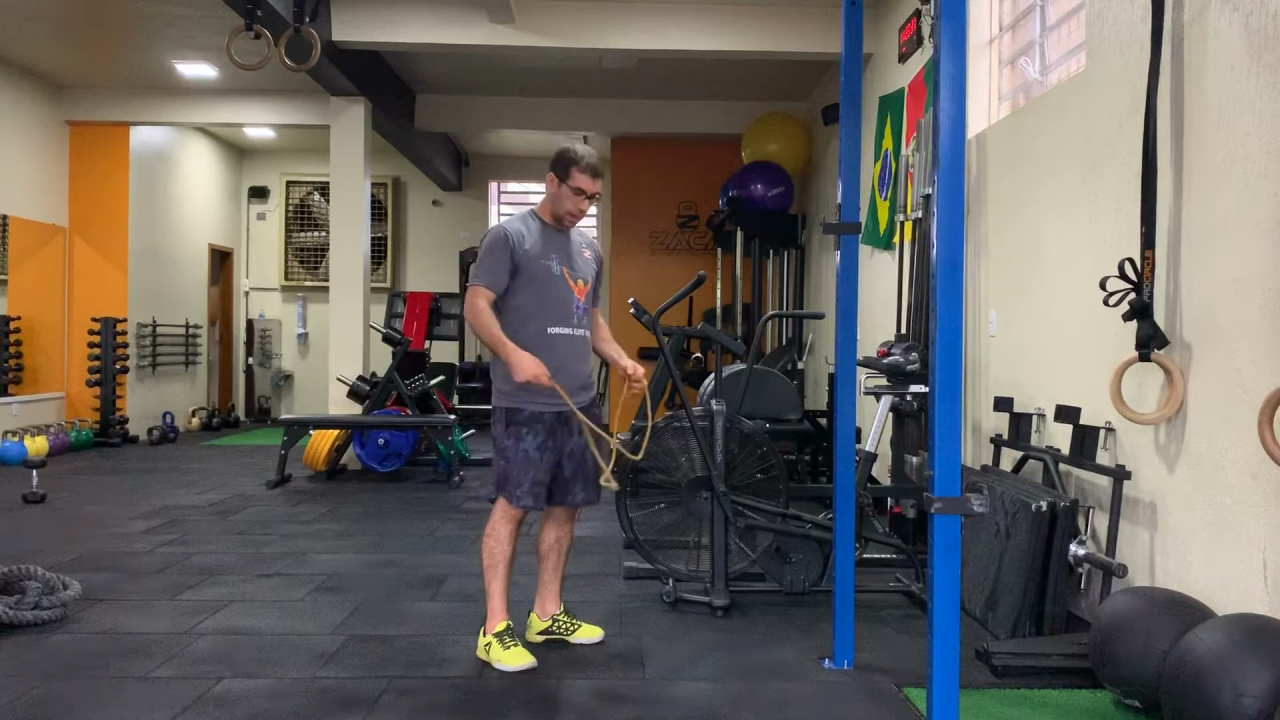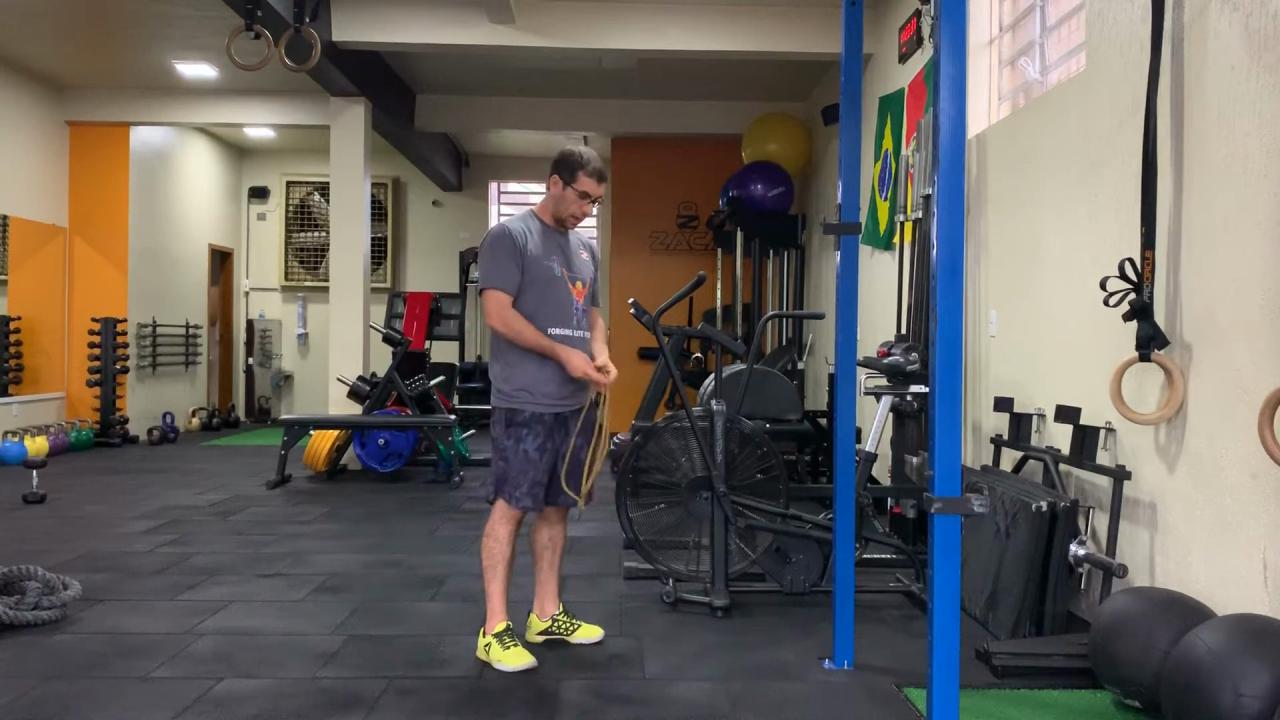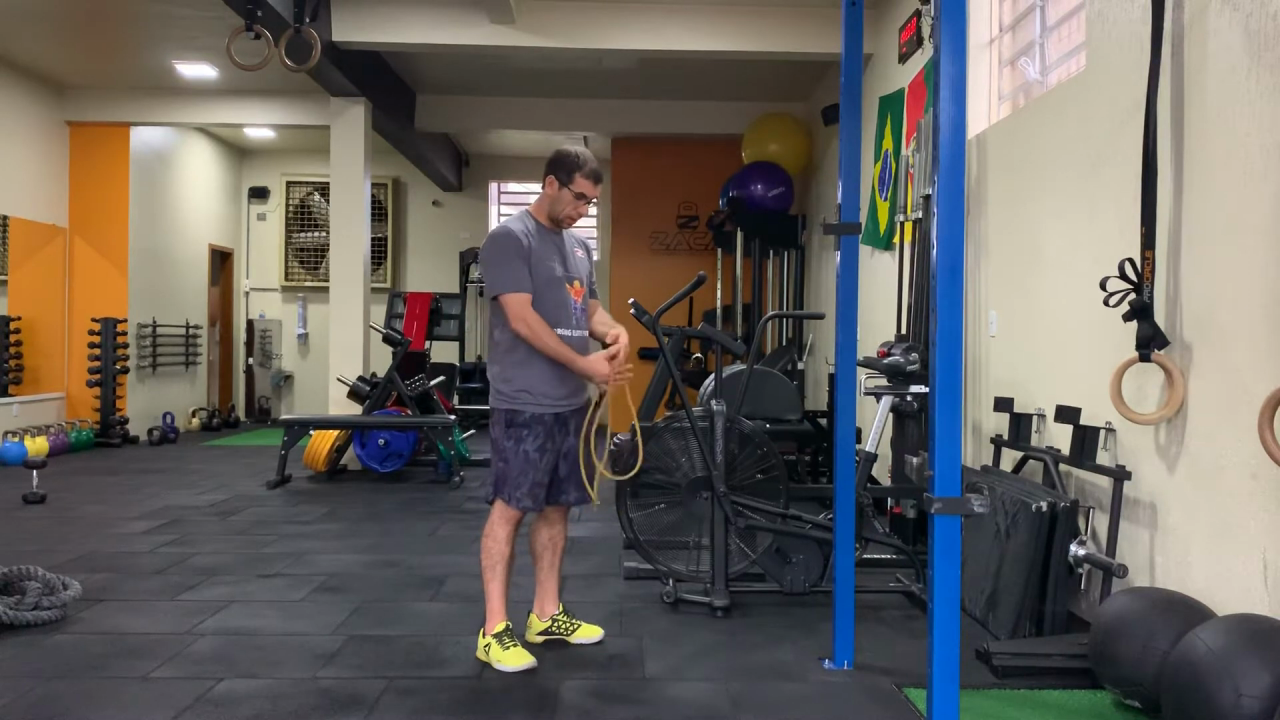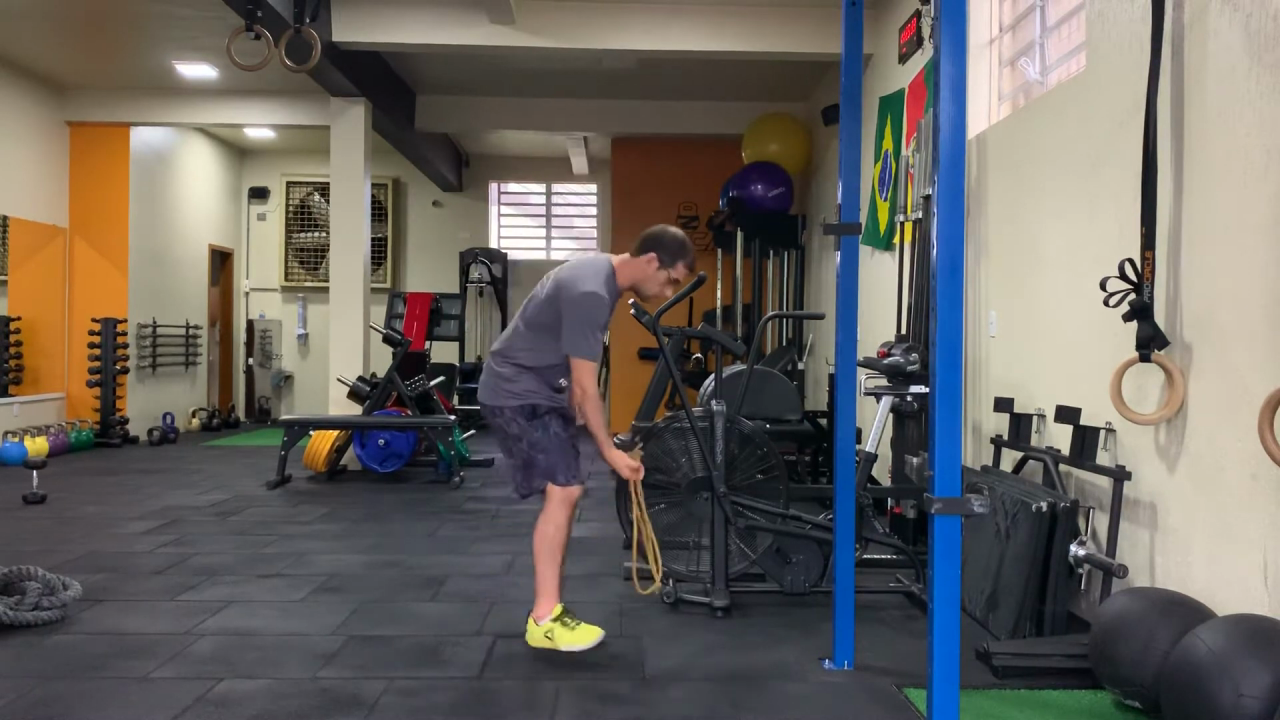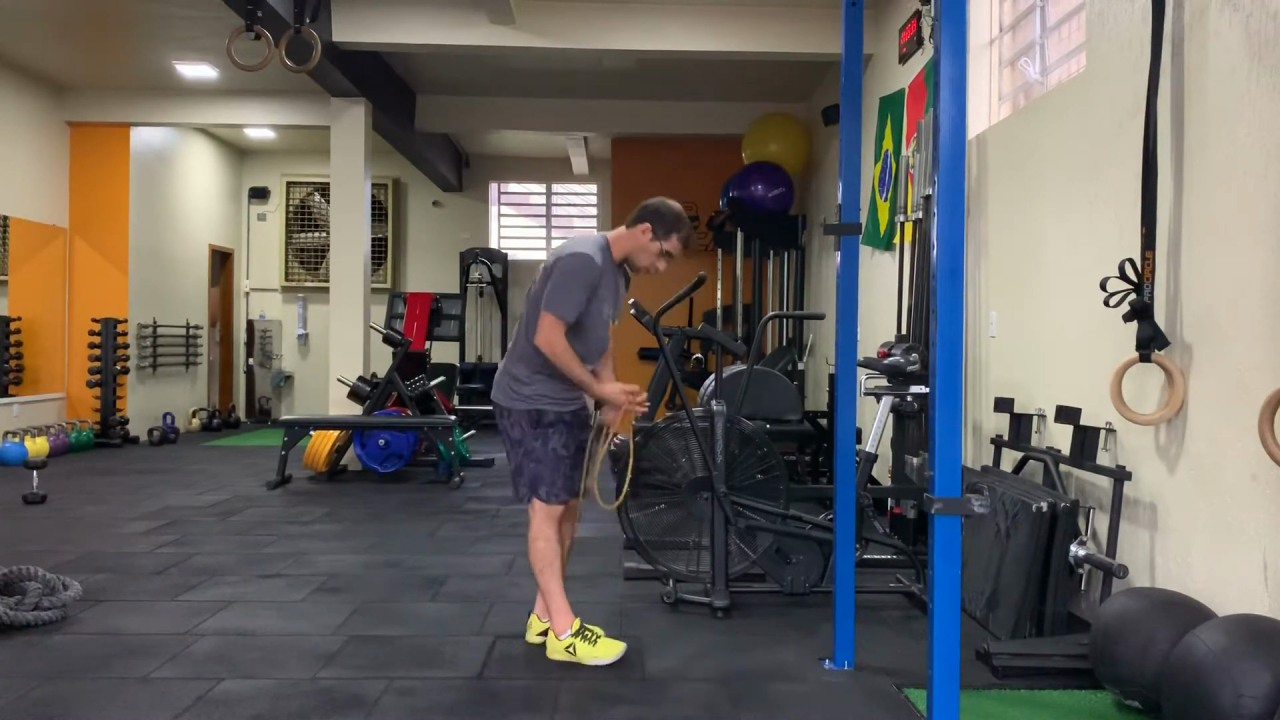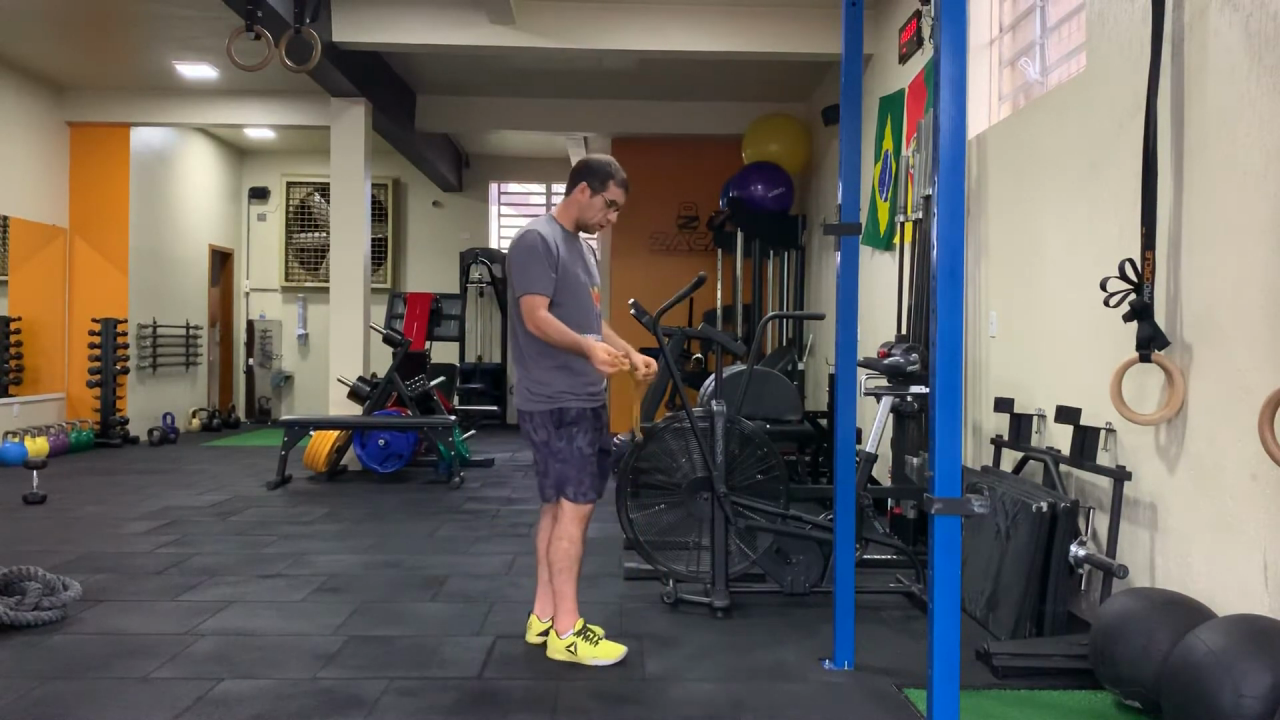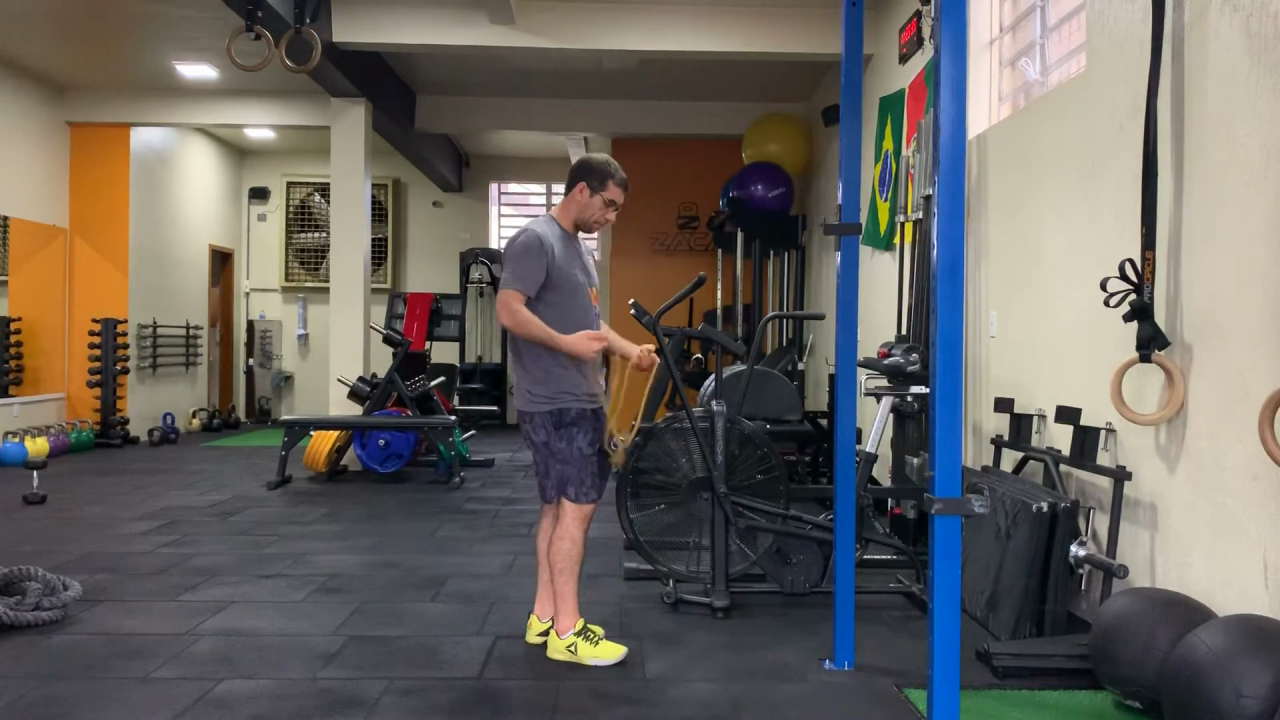
dt=0.7s
person 1, frame 1
left shoulder: (589, 248)
right shoulder: (509, 237)
right elbow: (476, 304)
left wrist: (621, 358)
right wrist: (511, 353)
left hip: (578, 402)
right hip: (526, 403)
left knee: (563, 507)
right knee: (512, 506)
left ankle: (547, 614)
right ankle: (495, 628)
person 1, frame 2
left shoulder: (586, 248)
right shoulder: (510, 237)
right elbow: (498, 313)
left wrist: (601, 354)
right wrist: (563, 353)
left hip: (574, 404)
right hip: (525, 404)
left knee: (556, 507)
right knee: (511, 507)
left ankle: (547, 614)
right ankle: (495, 628)
person 1, frame 3
left shoulder: (578, 246)
right shoulder: (509, 237)
left elbow: (588, 306)
right elbow: (520, 318)
left wrist: (610, 328)
right wrist: (583, 363)
left hip: (571, 403)
right hip: (523, 404)
left knee: (556, 508)
right knee: (510, 509)
left ankle: (546, 614)
right ankle: (494, 630)
person 1, frame 4
left shoulder: (606, 277)
right shoulder: (590, 292)
right elbow: (584, 384)
right wrist: (609, 452)
left hip: (545, 394)
right hip: (516, 394)
left knee: (563, 496)
right knee: (563, 492)
left ankle: (546, 610)
right ankle: (547, 618)
person 1, frame 5
left shoulder: (617, 271)
right shoulder: (581, 260)
right elbow: (547, 338)
left wrist: (612, 390)
right wrist: (599, 390)
left hip: (565, 401)
right hip: (530, 401)
left knee: (566, 506)
right knee: (546, 508)
left ankle: (544, 616)
right ankle: (563, 632)
person 1, frame 6
left shoulder: (583, 247)
right shoulder: (536, 241)
right elbow: (535, 317)
left wrist: (632, 355)
right wrist: (587, 349)
left hip: (583, 399)
right hip: (554, 403)
left knee: (559, 505)
right knee: (574, 507)
left ankle: (544, 616)
right ankle: (566, 631)
person 1, frame 7
left shoulder: (578, 247)
right shoulder: (535, 241)
right elbow: (508, 309)
left wrist: (629, 349)
right wrist: (565, 342)
left hip: (580, 400)
right hip: (554, 403)
left knee: (560, 507)
right knee: (575, 507)
left ankle: (545, 616)
right ankle: (566, 632)
